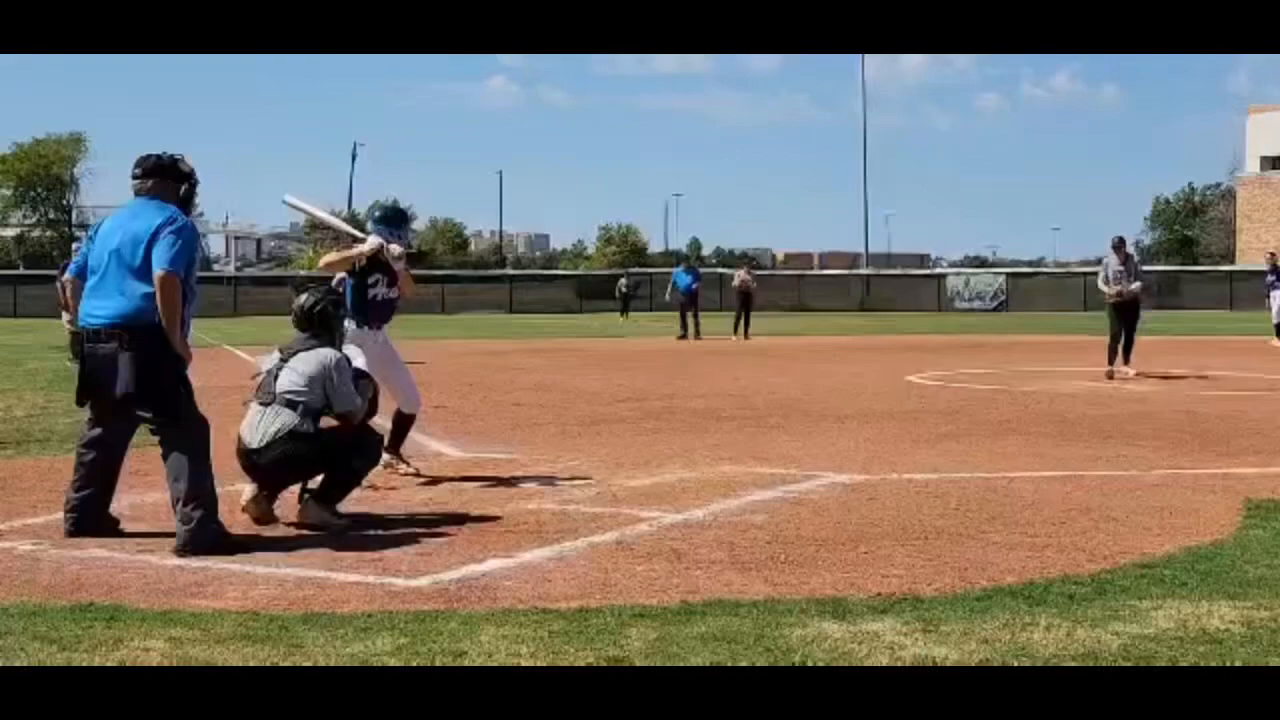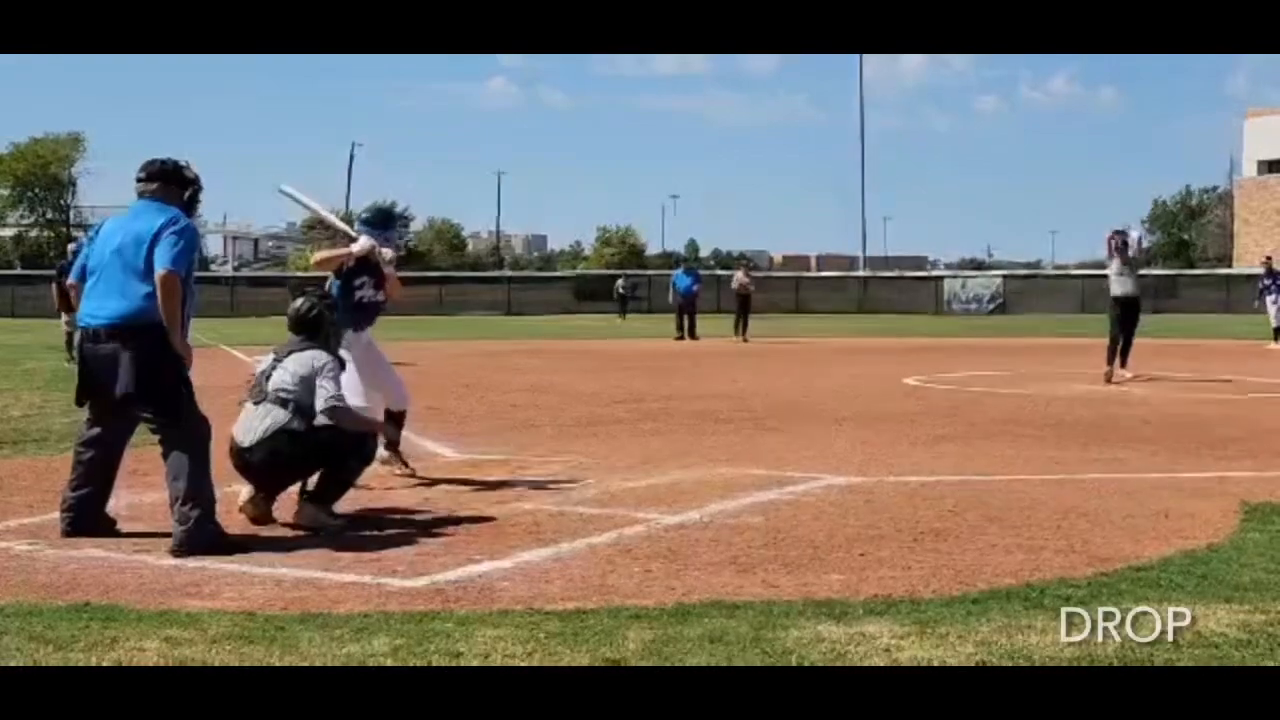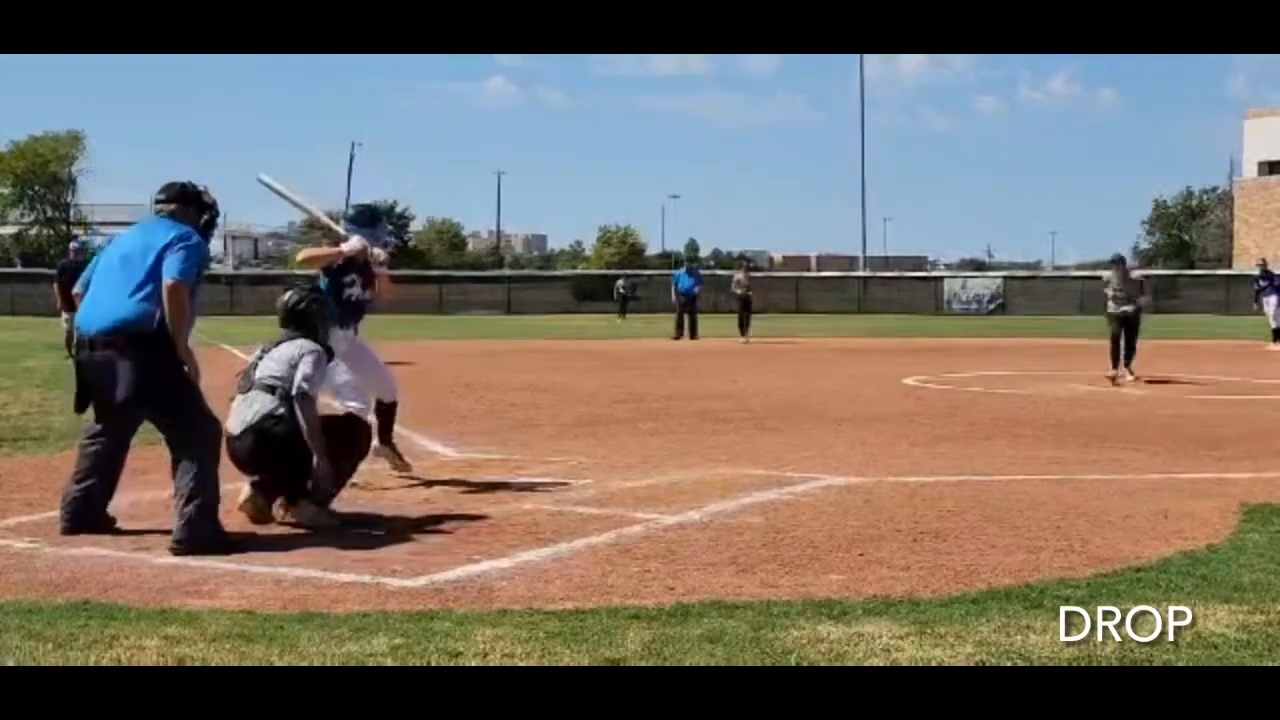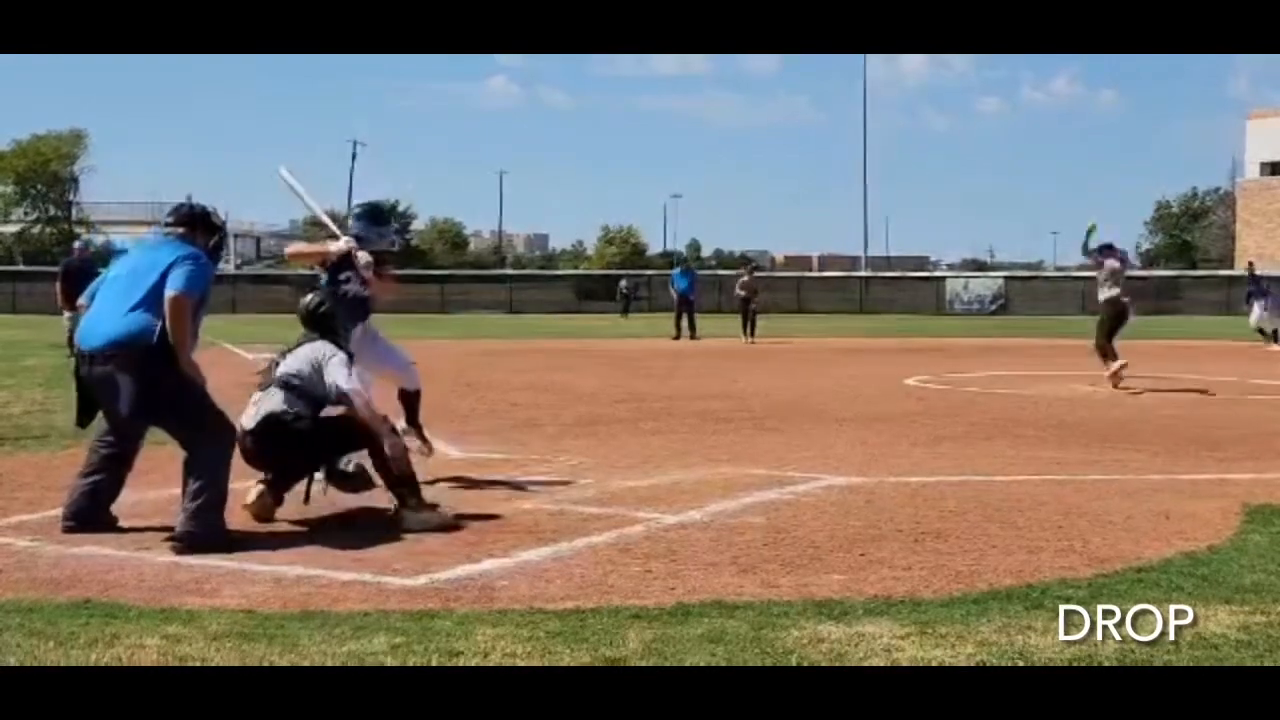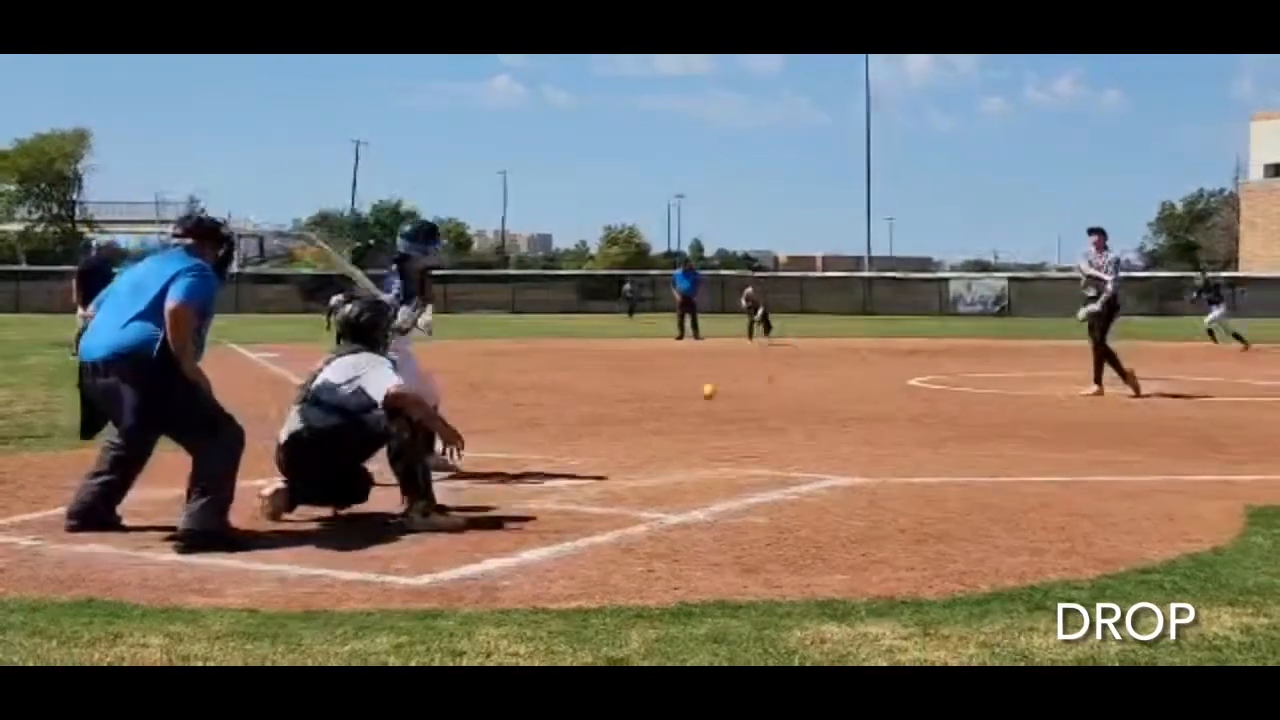
dt=0.5s
person 1, frame 1
left shoulder: (107, 223)
right shoulder: (175, 223)
left elbow: (73, 279)
right elbow: (165, 279)
left wrist: (87, 331)
right wrist: (176, 340)
left hip: (96, 343)
right hip: (141, 344)
left knee: (105, 429)
right knee: (184, 432)
left ankle: (84, 515)
right ankle: (198, 530)
person 1, frame 2
left shoulder: (108, 225)
right shoulder: (176, 224)
left elbow: (75, 283)
right elbow: (167, 278)
right wrist: (177, 339)
left hip: (94, 342)
right hip: (141, 343)
left knee: (102, 429)
right knee: (185, 432)
left ankle: (80, 515)
right ankle: (194, 532)
person 1, frame 3
left shoulder: (124, 238)
right shoulder: (187, 239)
left elbow: (80, 290)
right elbow: (173, 286)
right wrist: (182, 346)
left hip: (91, 347)
right hip: (138, 347)
left knee: (109, 429)
right knee: (197, 432)
left ankle: (80, 512)
right ankle: (196, 530)
person 1, frame 4
left shoulder: (133, 255)
right shoulder: (194, 259)
left elbow: (85, 302)
right elbow: (176, 299)
right wrist: (184, 359)
left hip: (89, 357)
right hip: (138, 358)
left knee: (121, 431)
right knee: (212, 435)
left ankle: (83, 511)
right ankle: (198, 528)
person 1, frame 5
left shoulder: (142, 266)
right shoulder: (198, 271)
left elbow: (93, 311)
right elbow: (176, 309)
right wrist: (189, 366)
left hip: (93, 368)
right hip: (138, 368)
left knee: (134, 435)
right knee: (222, 436)
left ankle: (88, 510)
right ankle: (202, 527)
person 2, frame 1
left shoulder: (393, 260)
right shoulder: (362, 258)
left elbow: (407, 289)
right elbow: (326, 263)
left wrist: (399, 266)
right wrist: (364, 250)
left hip: (378, 338)
right hip: (351, 337)
left knee: (411, 399)
left ankle: (391, 453)
person 2, frame 2
left shoulder: (380, 263)
right shoulder: (350, 260)
left elbow: (394, 294)
right elbow: (316, 261)
left wrist: (389, 270)
right wrist: (355, 250)
left hip: (361, 339)
left knee: (398, 396)
right knee: (357, 406)
left ankle: (390, 450)
person 2, frame 3
left shoulder: (368, 261)
right shoulder: (339, 258)
left elbow: (381, 292)
right elbow: (303, 258)
left wrist: (380, 271)
right wrist: (345, 250)
left hip: (348, 337)
left knee: (388, 387)
right knee: (357, 405)
left ankle: (385, 443)
person 2, frame 4
left shoulder: (377, 258)
right shoulder: (338, 254)
left elbow: (381, 290)
right elbow: (291, 252)
left wrist: (369, 274)
right wrist: (332, 249)
left hip: (361, 332)
left knee: (409, 374)
left ankle: (412, 426)
right ankle: (333, 463)
person 2, frame 5
left shoulder: (422, 275)
right shoulder: (398, 282)
left elbow: (426, 304)
left wrist: (422, 318)
left hip: (398, 345)
right hip: (387, 347)
left knee: (428, 395)
left ankle: (427, 454)
person 3, frame 1
left shoulder: (279, 355)
right shoulder: (332, 357)
right elbow: (352, 417)
right wrist: (364, 395)
left hip: (248, 454)
right hip: (278, 455)
left knee: (315, 437)
right knee: (369, 441)
left ankle: (262, 492)
right ankle: (319, 504)
person 3, frame 2
left shoulder: (275, 356)
right shoulder: (322, 360)
right elbow: (335, 412)
right wrist: (377, 425)
left hip: (241, 454)
right hip: (270, 453)
right knee: (362, 440)
left ankle: (260, 493)
right ankle: (315, 506)
person 3, frame 3
left shoulder: (271, 348)
right shoulder: (311, 349)
right elbow: (303, 401)
right wrist: (320, 457)
left hip: (239, 444)
right hip: (265, 438)
right knee: (356, 429)
left ankle: (261, 492)
right ankle: (311, 504)
person 3, frame 4
left shoulder: (296, 350)
right shoulder: (330, 352)
right elbow: (351, 396)
right wrist: (385, 438)
left hip: (251, 440)
right hip: (276, 434)
right knee: (379, 428)
left ankle: (269, 490)
right ankle: (412, 508)
person 3, frame 5
left shoulder: (340, 359)
right shoulder: (370, 361)
right elbow: (398, 393)
right wrist: (441, 424)
left hip: (293, 453)
right hip: (313, 448)
left knee: (357, 485)
right knee: (402, 420)
left ankle: (289, 493)
right ankle: (422, 511)
